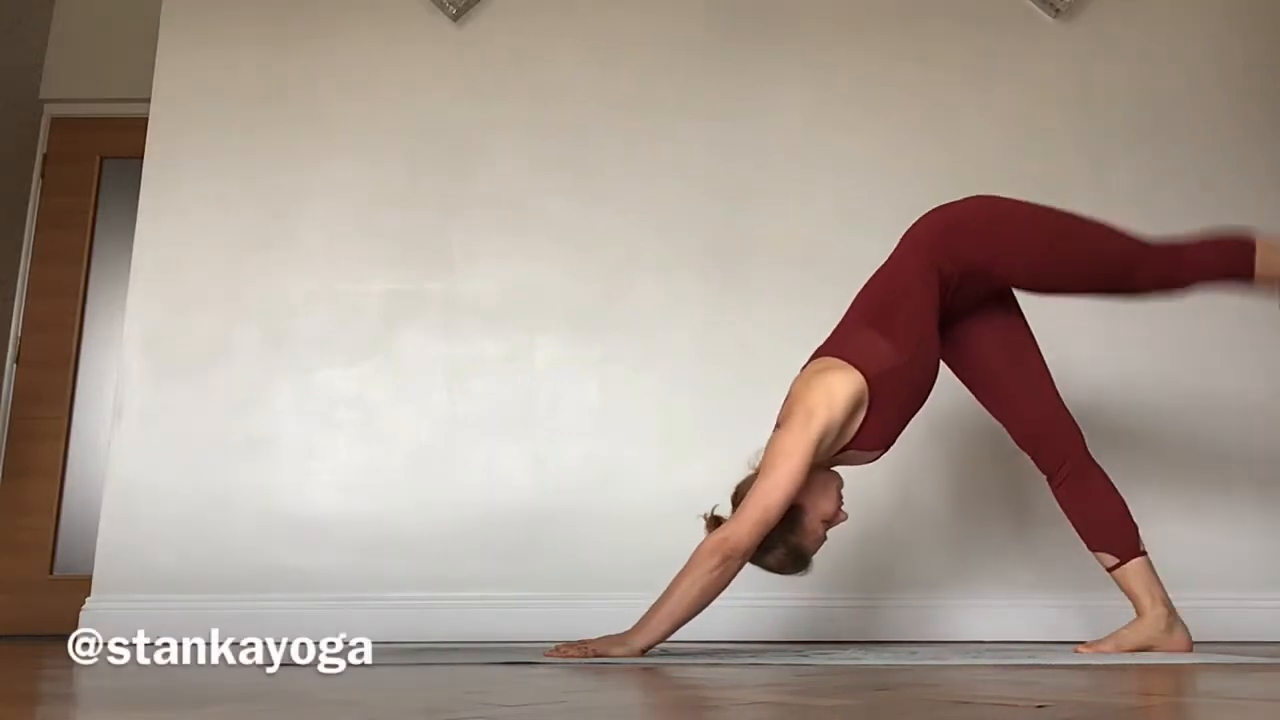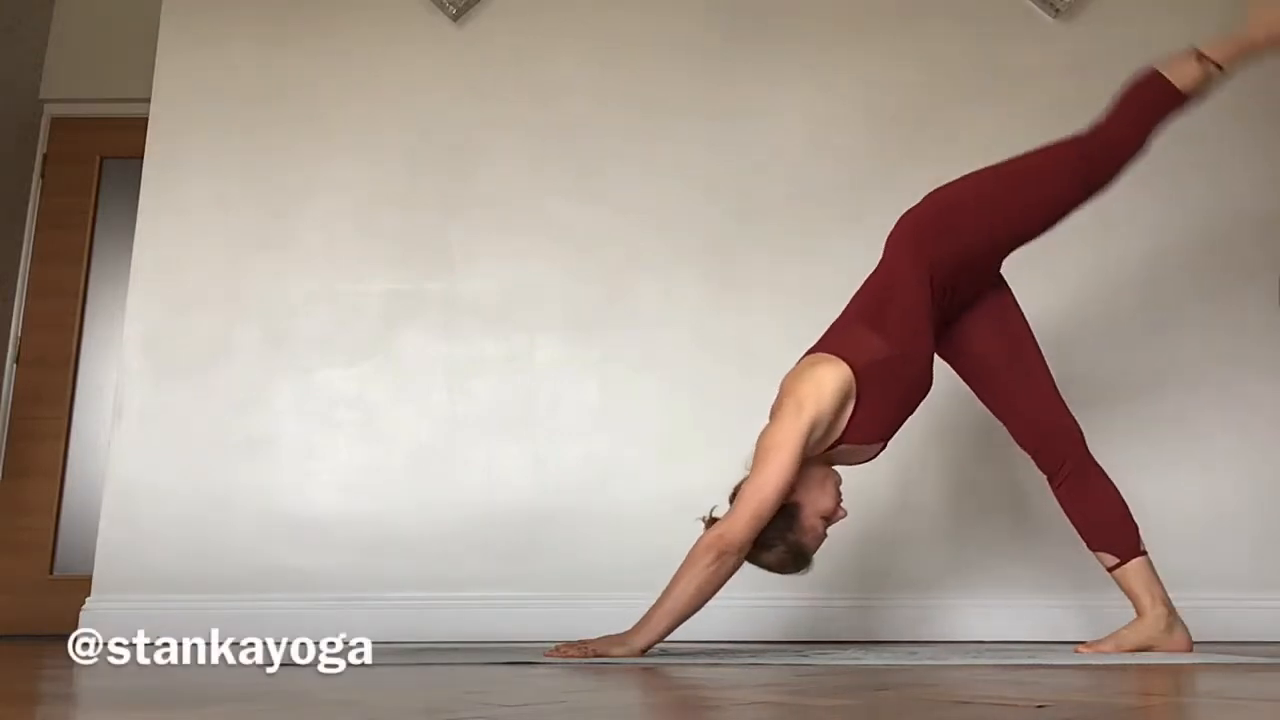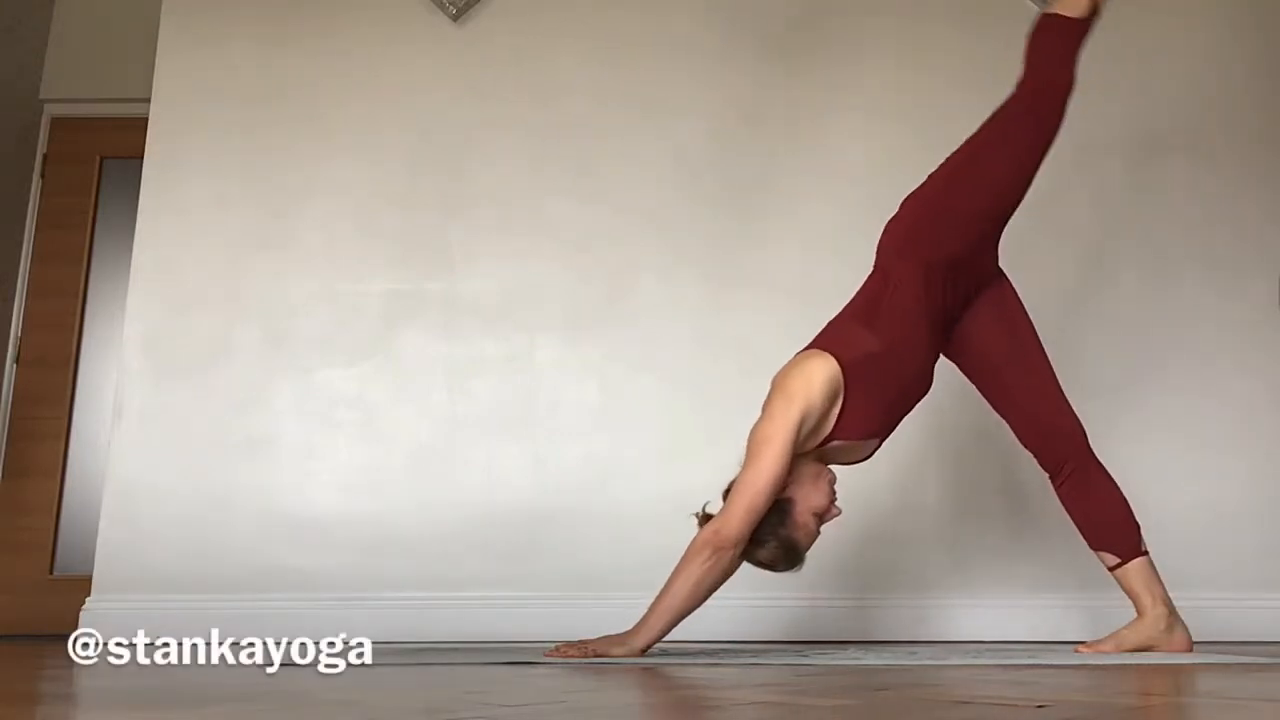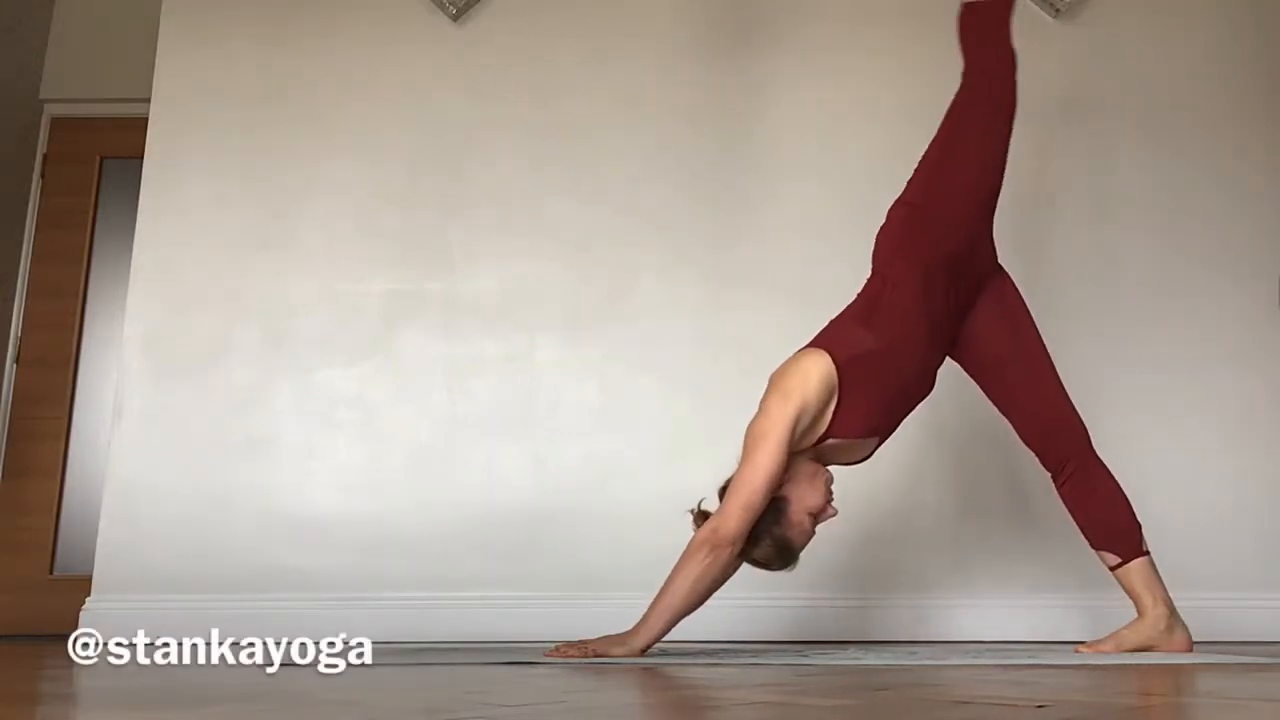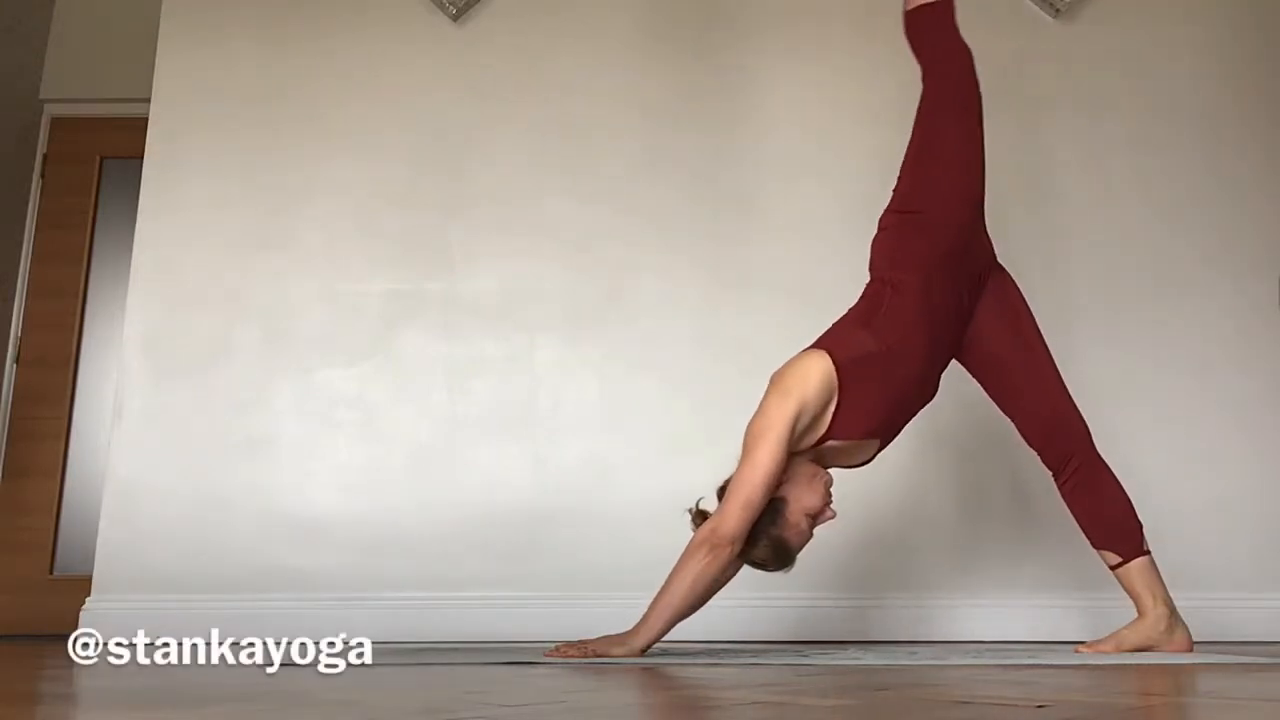
dt=0.3s
person 1, frame 1
left shoulder: (806, 431)
right shoulder: (809, 449)
left elbow: (726, 547)
right elbow: (728, 547)
left wrist: (634, 640)
right wrist: (635, 638)
left hip: (956, 250)
right hip: (950, 299)
left knee: (1156, 267)
right knee: (1058, 450)
right ankle: (1159, 619)
person 1, frame 2
left shoulder: (800, 425)
left elbow: (724, 541)
right elbow: (734, 546)
left wrist: (638, 638)
right wrist: (640, 639)
left hip: (946, 251)
right hip: (950, 289)
left knee: (1102, 150)
right knee: (1056, 448)
right ankle: (1159, 618)
person 1, frame 3
left shoulder: (791, 416)
left elbow: (721, 540)
right elbow: (725, 545)
left wrist: (636, 638)
left hip: (935, 254)
right hip: (944, 294)
left knee: (1040, 95)
right knee: (1058, 445)
person 1, frame 4
left shoulder: (789, 408)
left elbow: (720, 538)
right elbow: (724, 543)
left wrist: (636, 638)
left hip: (936, 257)
right hip: (942, 287)
right knee: (1062, 446)
person 1, frame 5
left shoulder: (792, 408)
left elbow: (721, 539)
right elbow: (724, 543)
left wrist: (636, 638)
left hip: (933, 256)
right hip: (949, 293)
right knee: (1065, 446)
